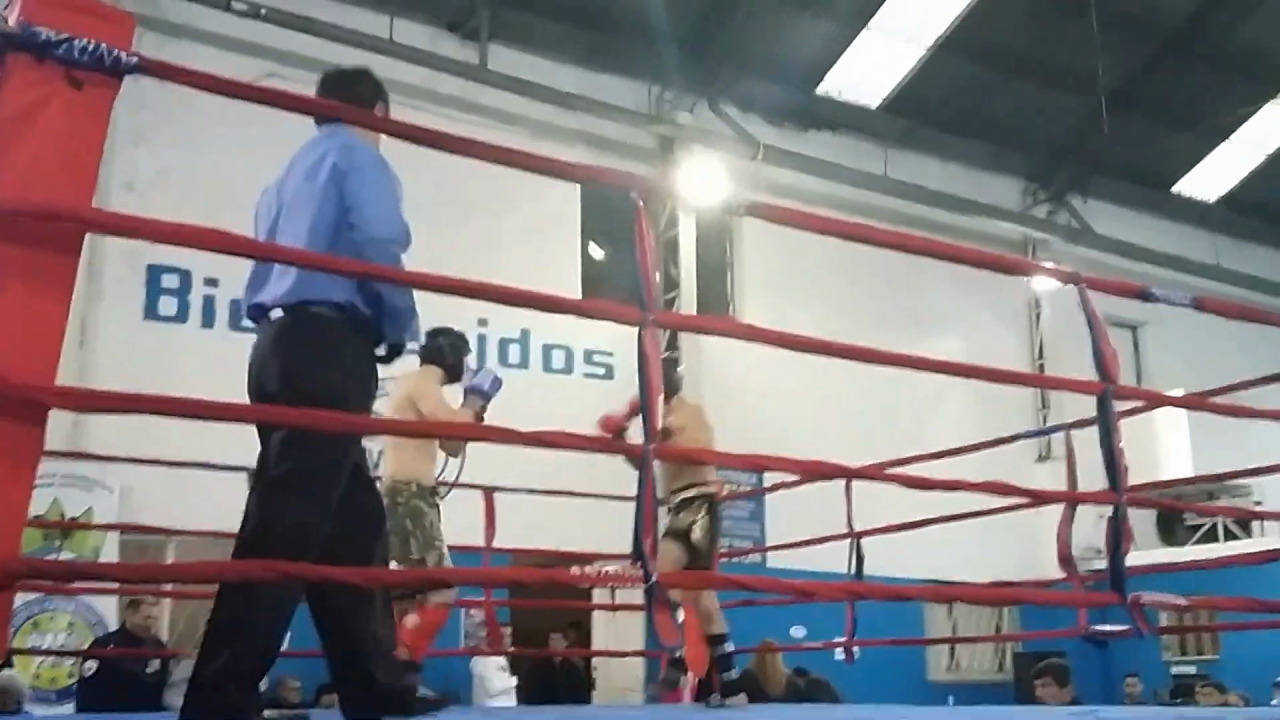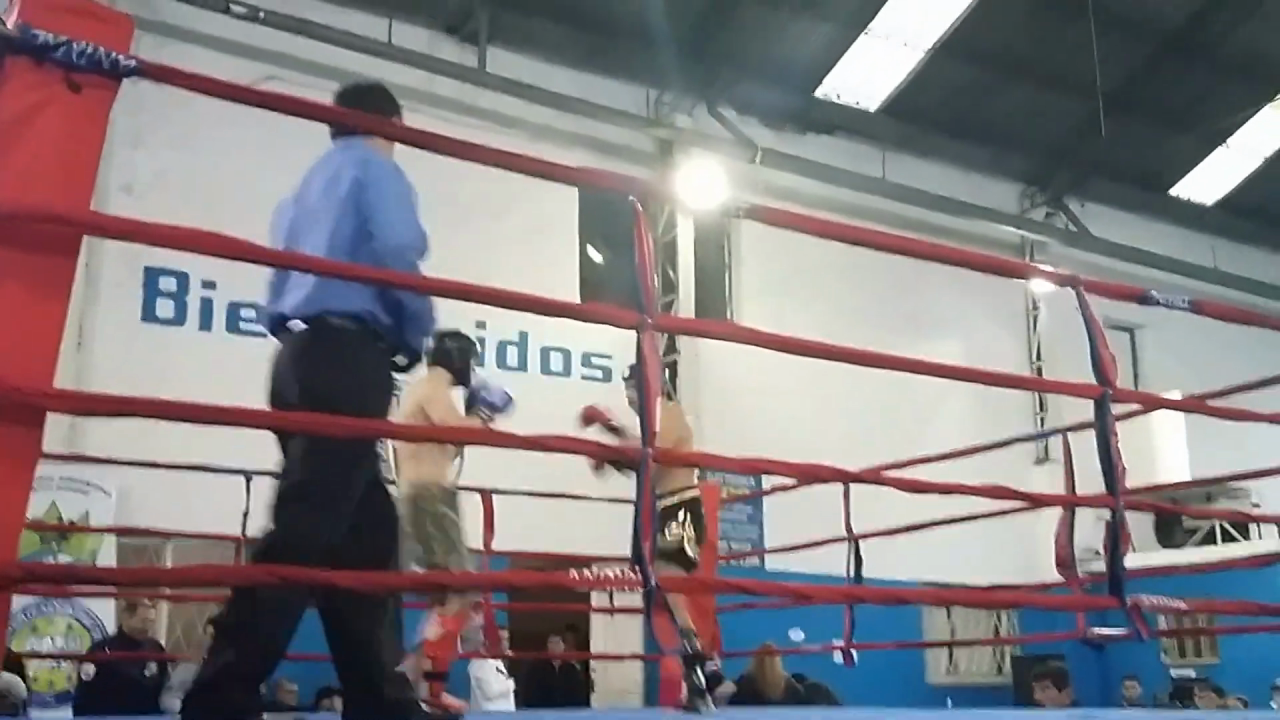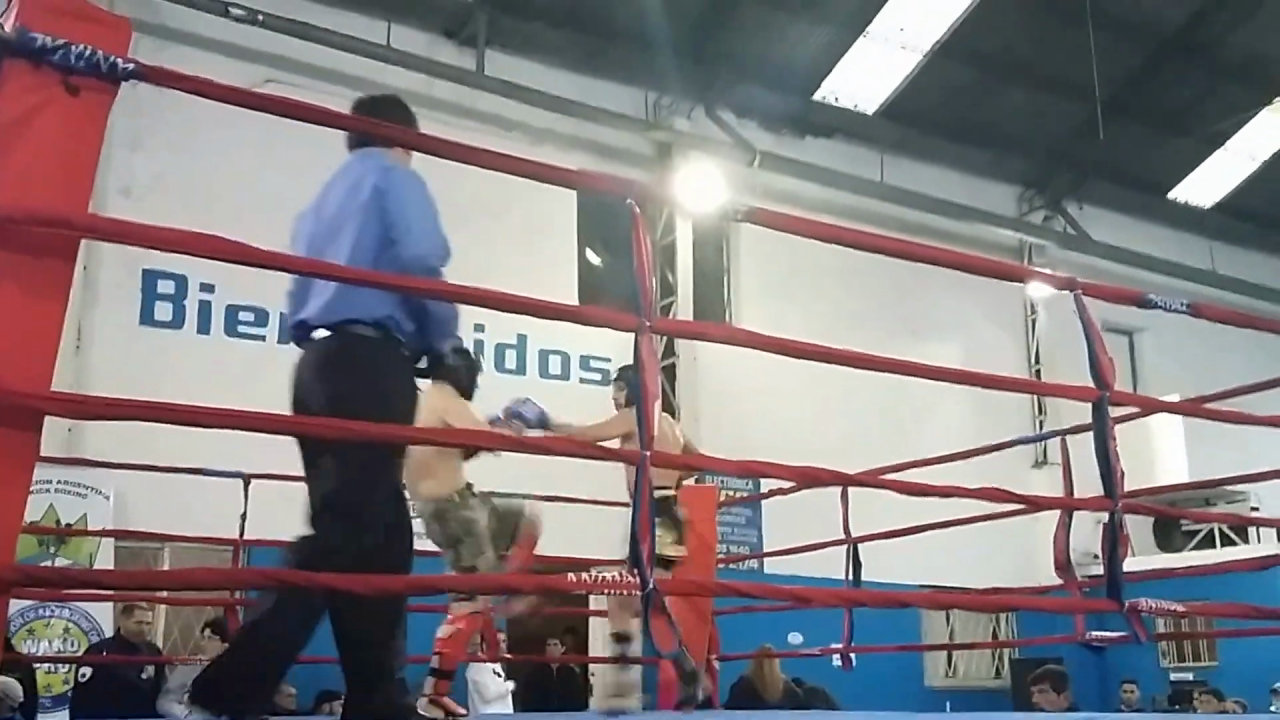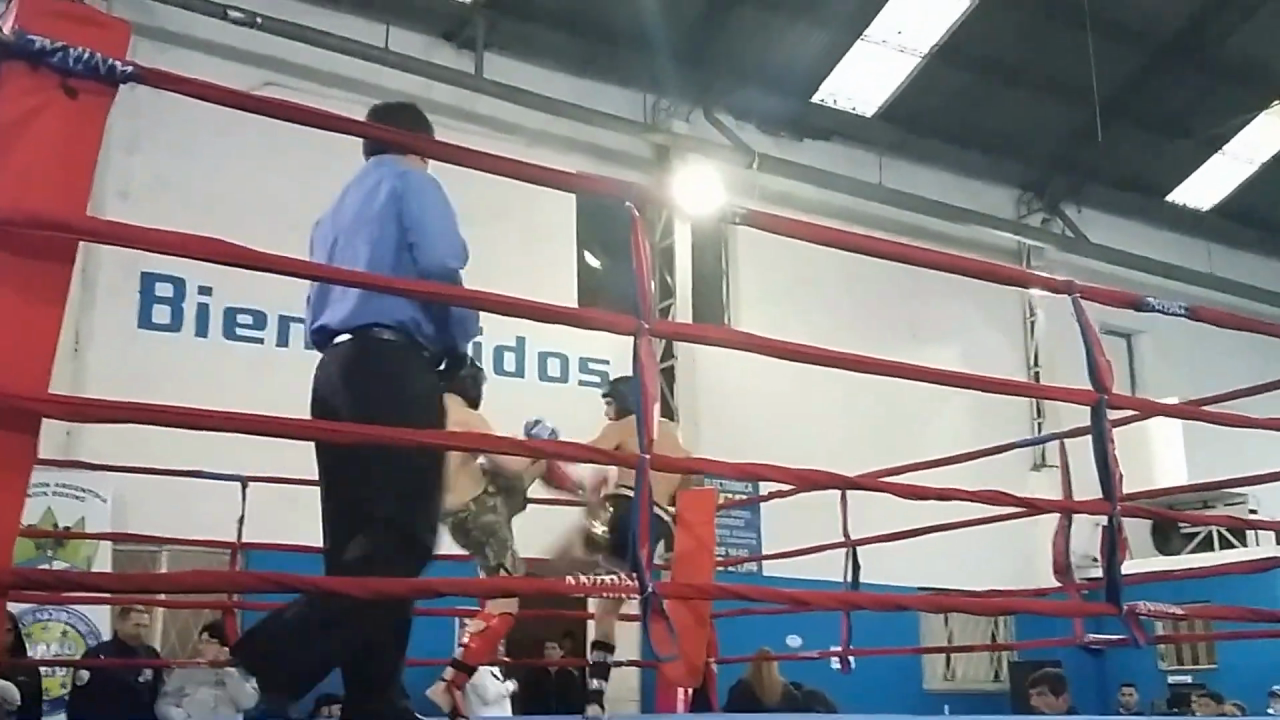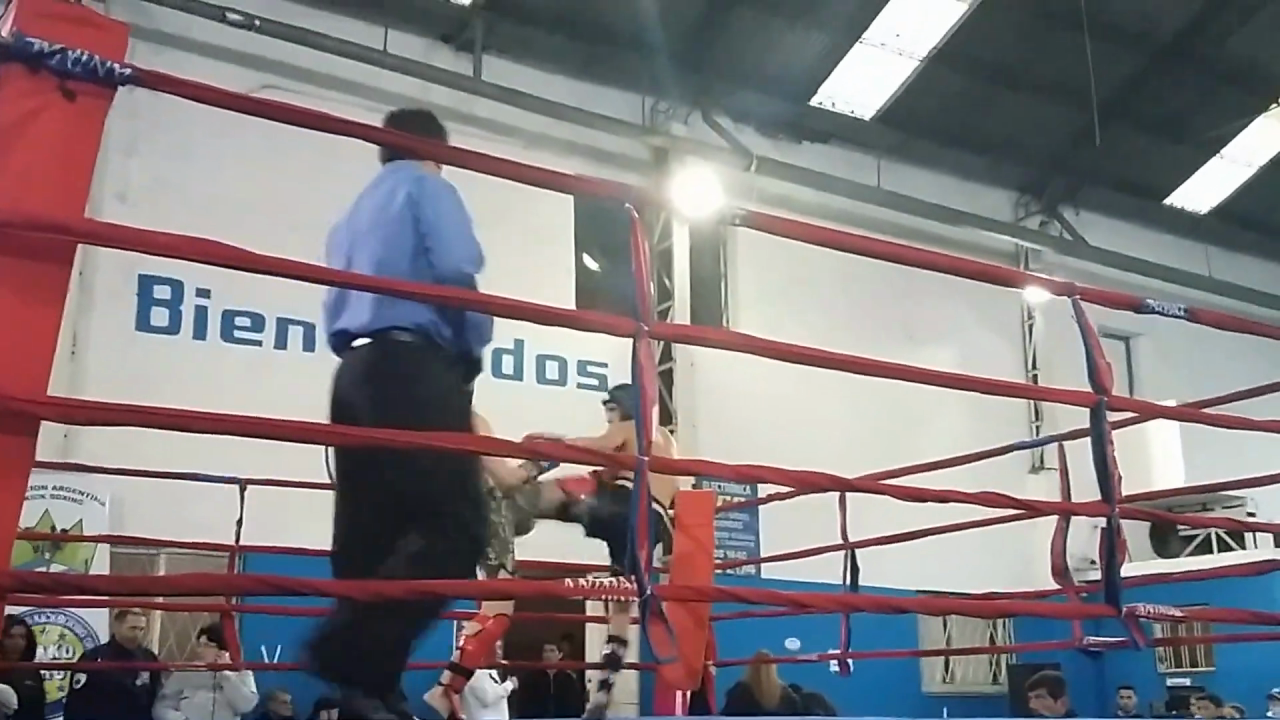
dt=0.1s
person 1, frame 1
left shoulder: (286, 175)
right shoulder: (359, 156)
left elbow: (265, 269)
right elbow: (378, 248)
right wrist: (399, 327)
left hip: (281, 342)
right hip: (328, 345)
left knee: (349, 520)
right knee: (287, 523)
person 1, frame 2
left shoulder: (300, 193)
right shoulder: (375, 169)
left elbow: (278, 293)
right elbow: (397, 255)
right wrist: (416, 333)
left hip: (297, 357)
right hip: (347, 356)
left knee: (365, 530)
right knee: (307, 532)
person 1, frame 3
left shoulder: (319, 203)
right shoulder: (395, 178)
left elbow: (298, 302)
right elbow: (421, 263)
right wrist: (438, 338)
left hip: (319, 365)
right hip: (370, 362)
left knee: (377, 537)
right knee: (345, 535)
person 1, frame 4
left shoulder: (336, 210)
right shoulder: (411, 182)
left elbow: (316, 300)
right elbow: (437, 269)
right wrist: (458, 341)
left hip: (339, 370)
right hip: (389, 366)
left knee: (366, 532)
right knee: (401, 534)
right ankle: (281, 651)
person 1, frame 5
left shoulder: (351, 217)
right shoulder: (428, 190)
left elbow: (336, 310)
right elbow: (454, 272)
right wrist: (471, 346)
left hip: (357, 375)
right hip: (413, 368)
left knee: (372, 542)
right knee: (455, 529)
right ankle: (352, 653)
person 2, frame 1
left shoulder: (414, 387)
right shoulder: (422, 382)
left elbow: (452, 445)
right elbow: (452, 428)
left wrist: (473, 409)
right wrist: (477, 398)
left hip: (413, 497)
right hip: (410, 496)
left knee: (413, 596)
right knee: (439, 594)
person 2, frame 2
left shoulder: (418, 390)
right shoulder: (432, 387)
right elbow: (461, 431)
left wrist: (476, 409)
right wrist: (485, 410)
left hip: (426, 499)
right hip: (431, 501)
left knee: (455, 595)
right knee: (457, 599)
left ankle: (413, 670)
right ankle: (431, 691)
person 2, frame 3
left shoulder: (424, 404)
right shoulder: (446, 403)
left wrist: (491, 431)
right wrist: (515, 428)
left hip: (448, 505)
right hip: (453, 505)
left knee: (526, 523)
right knee: (474, 599)
person 2, frame 4
right shoulder: (462, 416)
right elbow: (512, 463)
left hip: (455, 516)
right hip: (479, 510)
right knee: (501, 601)
right ankle: (451, 684)
person 2, frame 5
right shoulder: (469, 423)
right elbow: (506, 478)
right wrist: (537, 465)
right hip: (484, 510)
right knee: (498, 602)
right ankle: (448, 690)
person 3, frame 1
left shoulder: (688, 412)
right shoulder: (665, 418)
left wrist: (663, 431)
right wrist: (619, 439)
left hip: (698, 506)
right hip: (685, 509)
left knee: (661, 574)
right knee: (702, 601)
left ankle: (676, 663)
right ankle: (731, 690)
person 3, frame 2
left shoulder: (667, 416)
right shoulder: (662, 420)
left elbow: (655, 452)
left wrist: (609, 425)
right wrist: (614, 460)
left hip: (681, 513)
right hip: (668, 515)
left knee: (672, 599)
right knee: (671, 601)
left ankle: (701, 690)
right ankle: (699, 690)
person 3, frame 3
left shoulder: (634, 417)
right shoulder: (669, 424)
left elbow: (585, 436)
left wrist: (543, 422)
left hip: (654, 511)
right hip: (667, 508)
left knee: (640, 600)
right knee: (620, 603)
left ankle: (691, 678)
right ankle: (622, 689)
person 3, frame 4
left shoulder: (622, 428)
right shoulder: (670, 434)
right elbow: (689, 480)
left wrist: (543, 443)
left hip: (625, 508)
right hip: (657, 524)
right knee: (607, 612)
person 3, frame 5
left shoulder: (628, 428)
right shoulder: (665, 440)
left elbow: (588, 446)
left wrist: (542, 441)
left hip: (622, 506)
right hip: (654, 526)
left knee: (547, 495)
right knee: (621, 611)
right ankle: (602, 692)
